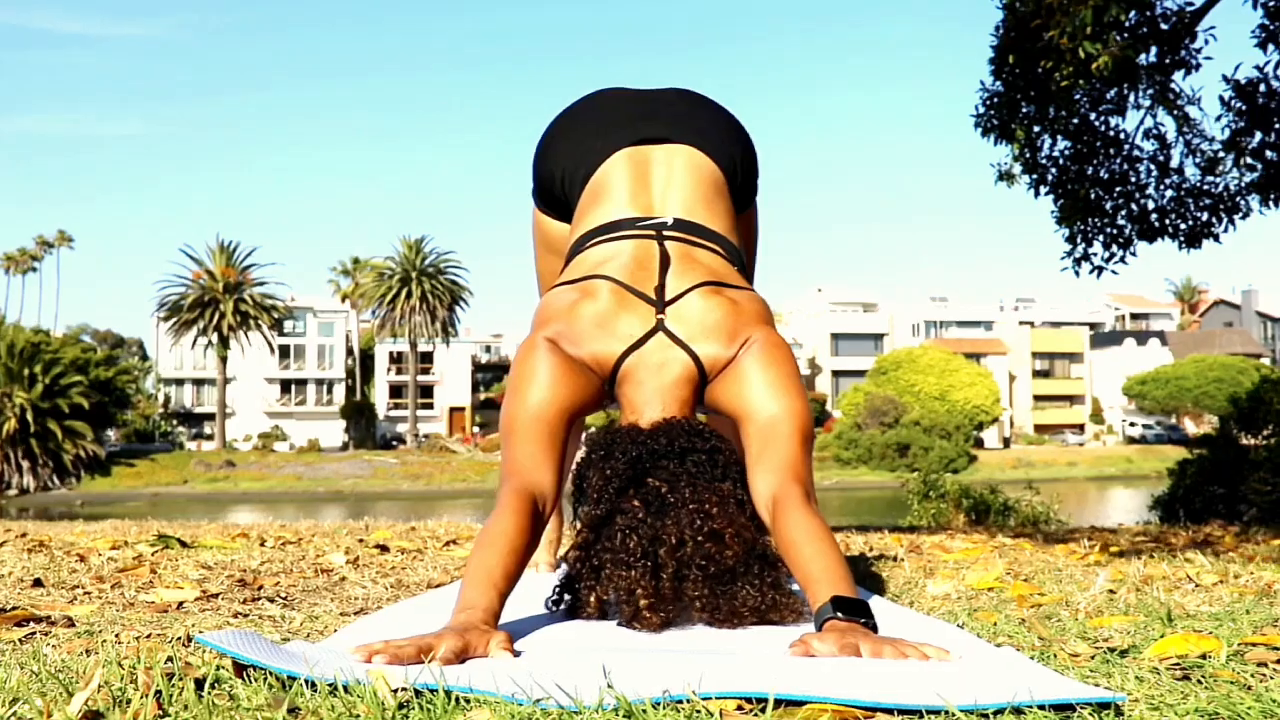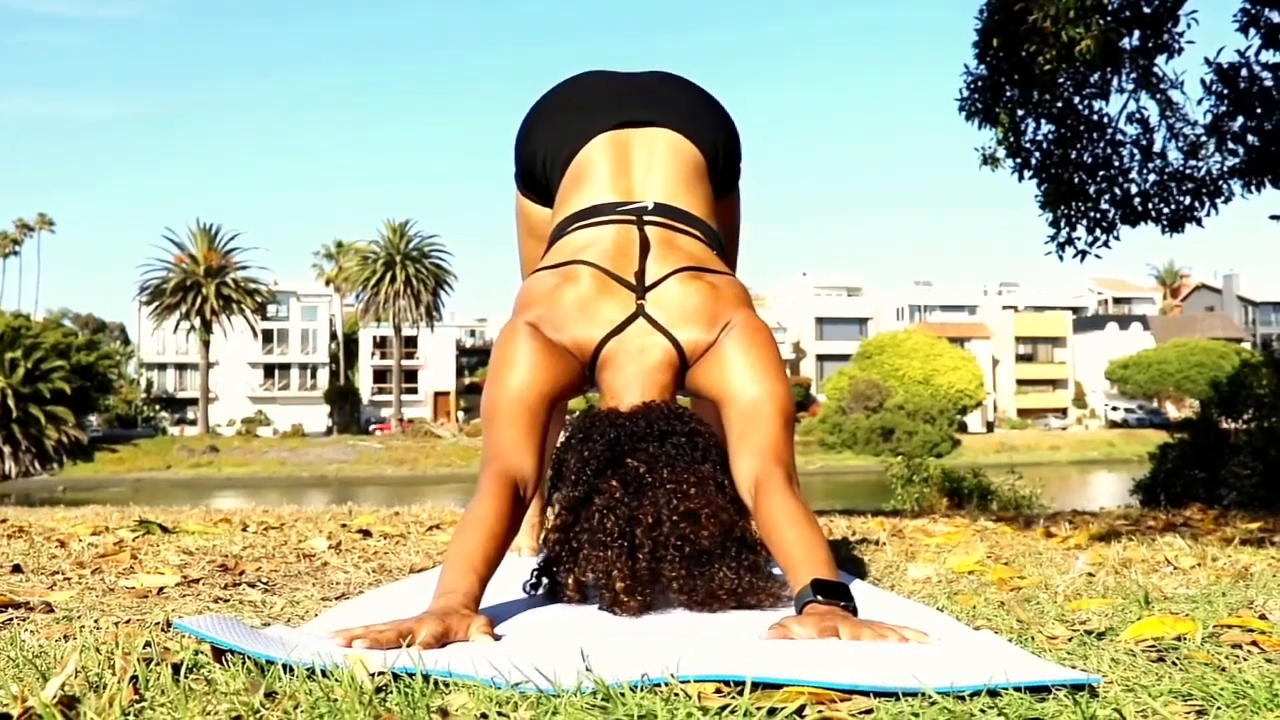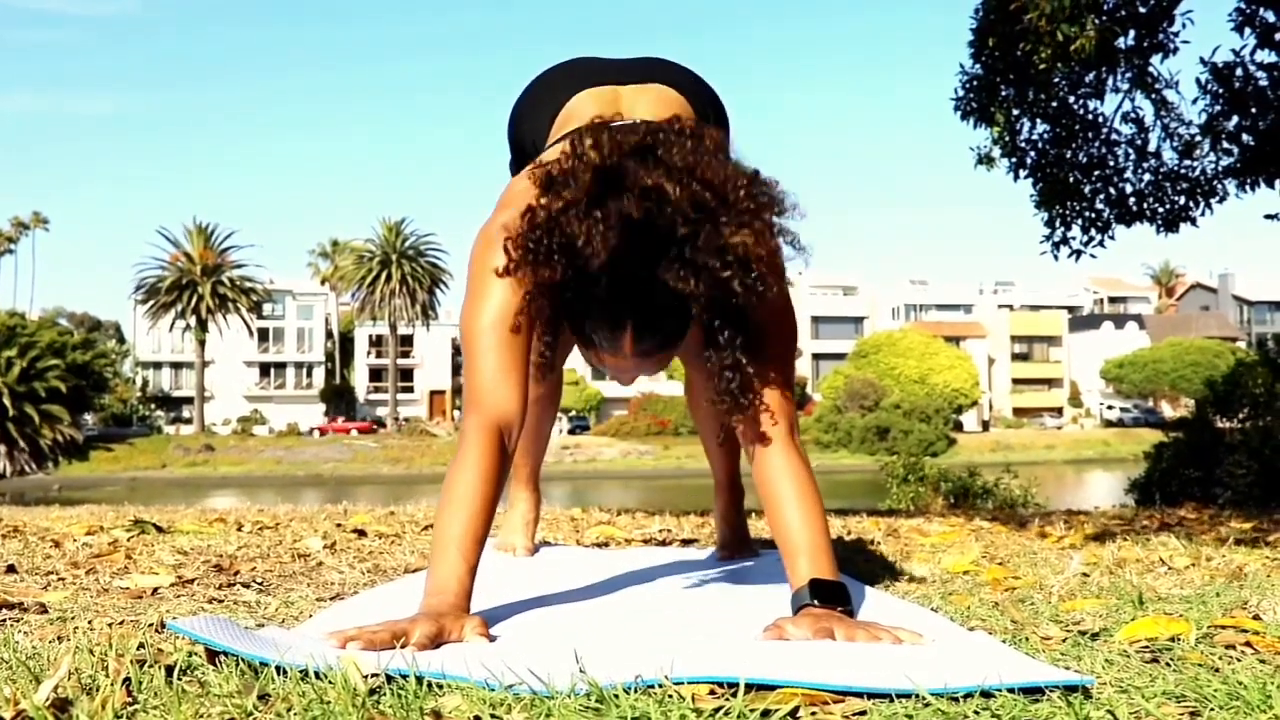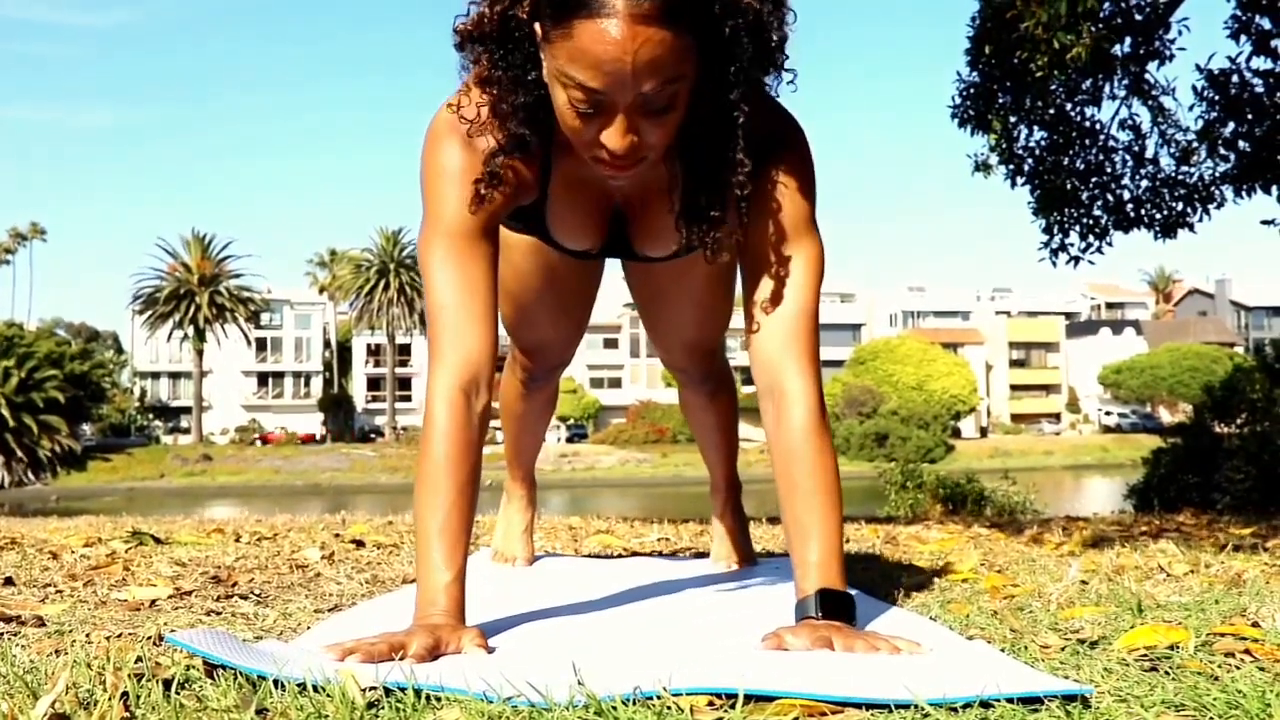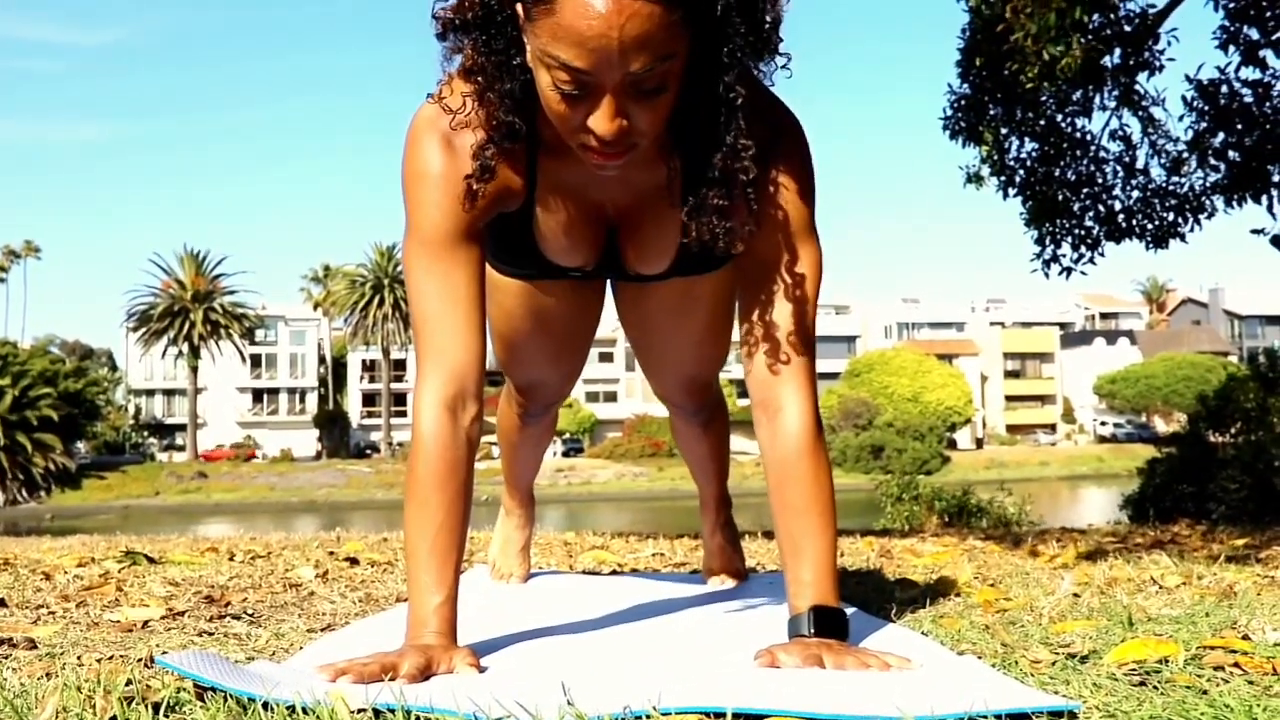
dt=1s
person 1, frame 1
left shoulder: (747, 354)
right shoulder: (558, 356)
left elbow: (788, 498)
right elbow: (521, 495)
left wrist: (843, 615)
right ankle: (548, 545)
person 1, frame 2
left shoulder: (728, 339)
right shoulder: (542, 339)
left elbow: (769, 481)
right elbow: (502, 481)
left wrist: (824, 602)
left ankle: (721, 524)
right ankle: (532, 517)
person 1, frame 3
left shoulder: (736, 241)
right shoulder: (518, 236)
left elbow: (770, 421)
right elbow: (487, 424)
left wrist: (821, 597)
right wrist: (443, 603)
left knee: (711, 355)
right knee: (539, 351)
left ankle: (729, 504)
right ankle: (523, 497)
person 1, frame 4
left shoulder: (759, 143)
right shoulder: (477, 130)
left elbow: (789, 381)
right elbow: (459, 380)
left wrist: (824, 603)
right wrist: (438, 610)
left hip: (685, 223)
right hip: (545, 217)
right knee: (539, 355)
left ankle: (726, 501)
right ankle: (518, 495)
person 1, frame 5
left shoulder: (757, 138)
right shoulder: (457, 133)
left elbow: (785, 395)
right elbow: (447, 397)
left wrist: (817, 623)
right wrist: (429, 632)
left hip: (684, 248)
right hip: (536, 248)
right knee: (536, 388)
left ankle: (717, 520)
right ankle: (516, 511)
